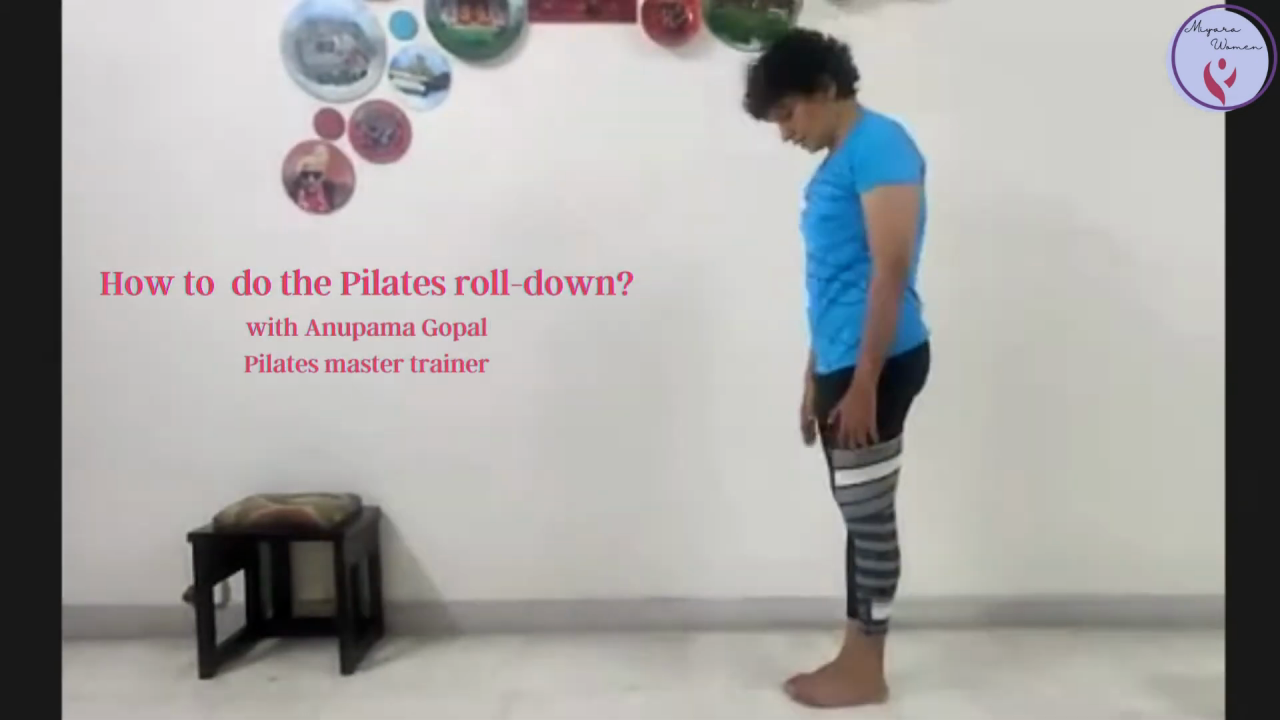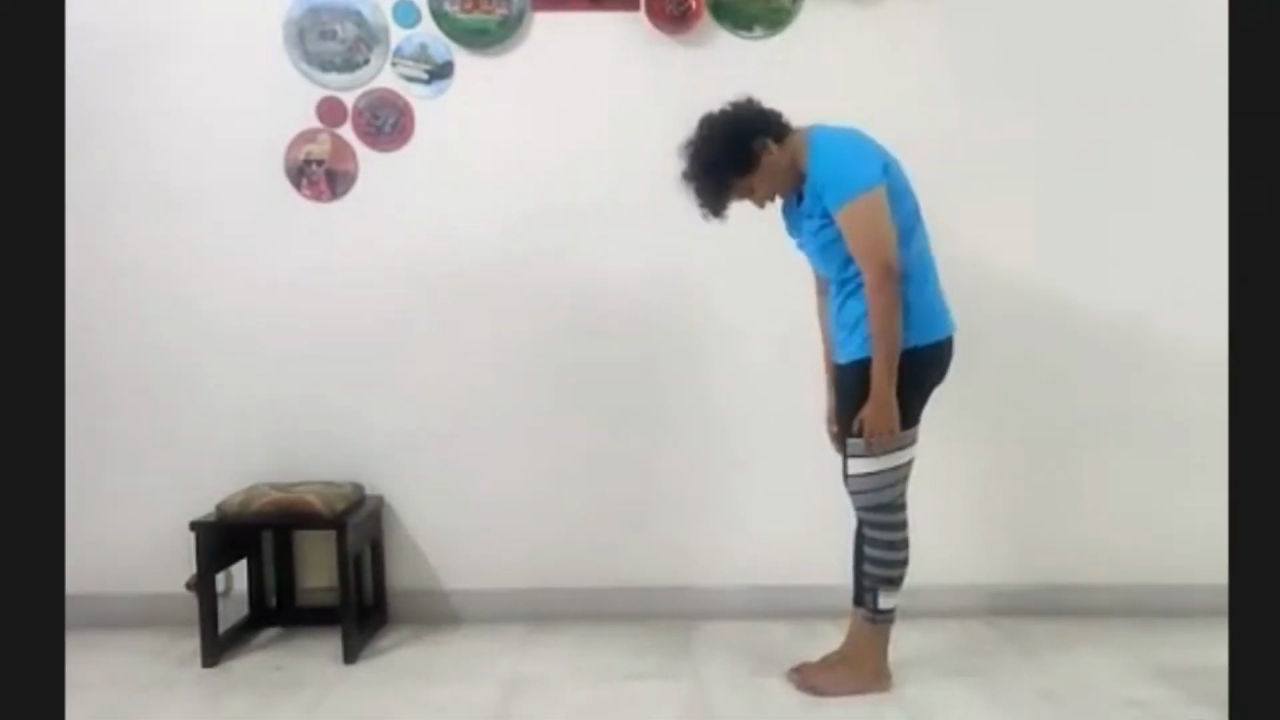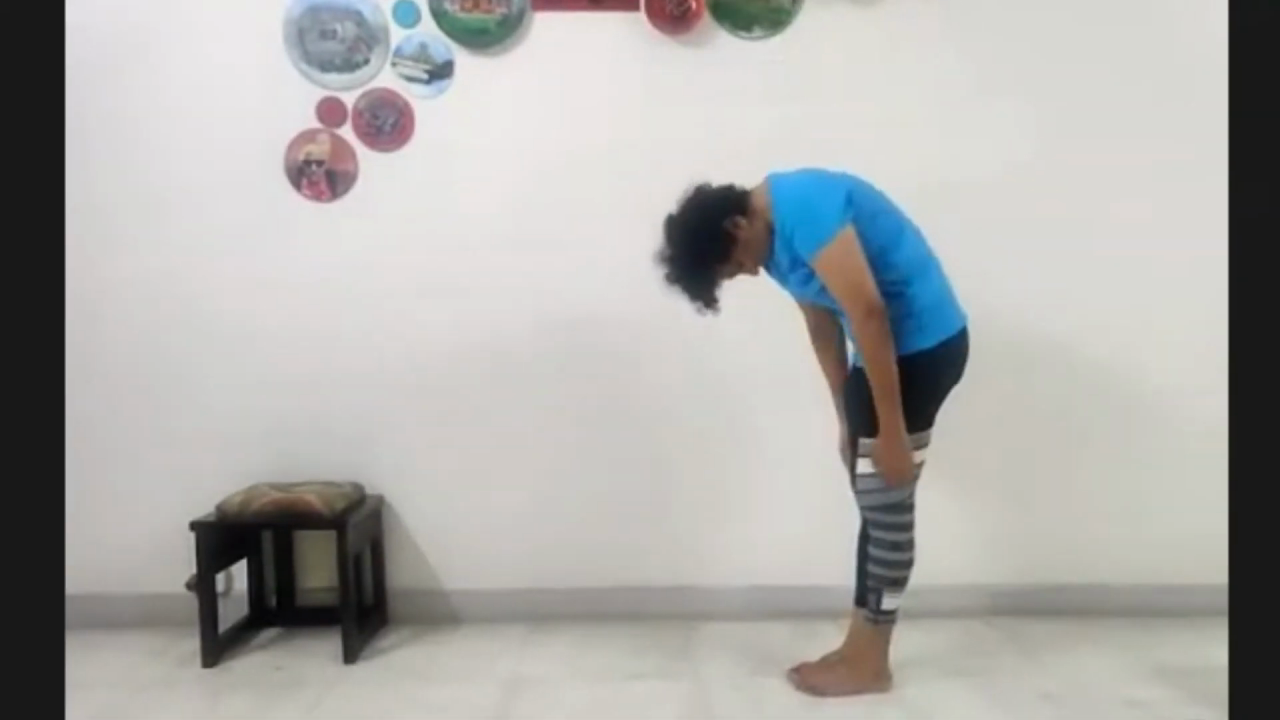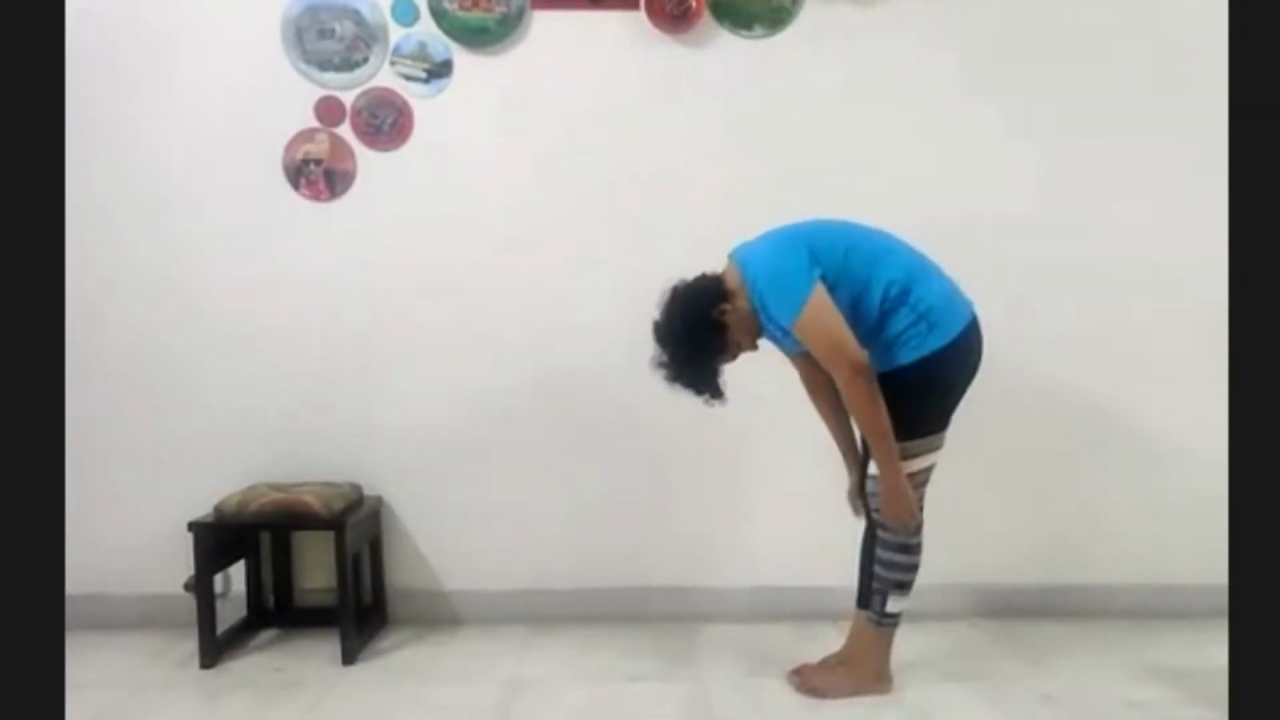
dt=0.7s
person 1, frame 1
left shoulder: (879, 146)
right shoulder: (834, 165)
left elbow: (891, 268)
left wrist: (863, 388)
right wrist: (816, 381)
left hip: (877, 364)
right hip: (842, 363)
left knee: (868, 515)
right knee: (859, 513)
left ankle: (866, 673)
right ankle: (855, 659)
person 1, frame 2
left shoulder: (840, 159)
right shoulder: (799, 196)
left elbow: (884, 276)
left wrist: (882, 393)
right wrist: (834, 392)
left hip: (903, 349)
right hip: (865, 353)
left knee: (878, 505)
right knee: (868, 503)
left ankle: (869, 663)
right ankle: (859, 648)
person 1, frame 3
left shoulder: (801, 209)
right shoulder: (778, 236)
left elbow: (868, 313)
right elbow: (824, 324)
left wrist: (892, 430)
right wrist: (849, 420)
left hip: (922, 342)
right hip: (898, 342)
left knee: (886, 504)
right knee: (875, 500)
left ankle: (869, 664)
right ankle: (859, 648)
person 1, frame 4
left shoulder: (772, 276)
right shoulder: (759, 290)
left elbow: (852, 369)
right elbow: (819, 378)
left wrist: (892, 473)
right wrist: (856, 467)
left hip: (934, 340)
right hip: (912, 344)
left knee: (894, 507)
right knee: (877, 505)
left ankle: (869, 665)
right ankle: (860, 650)
